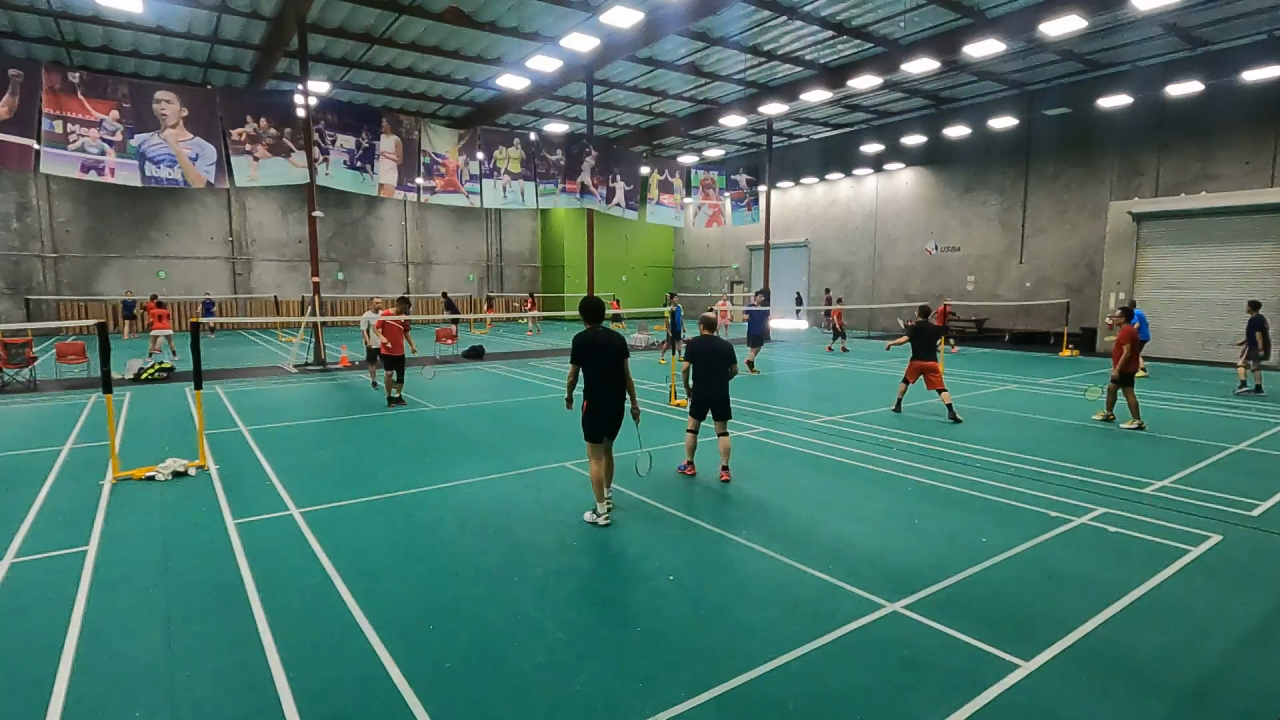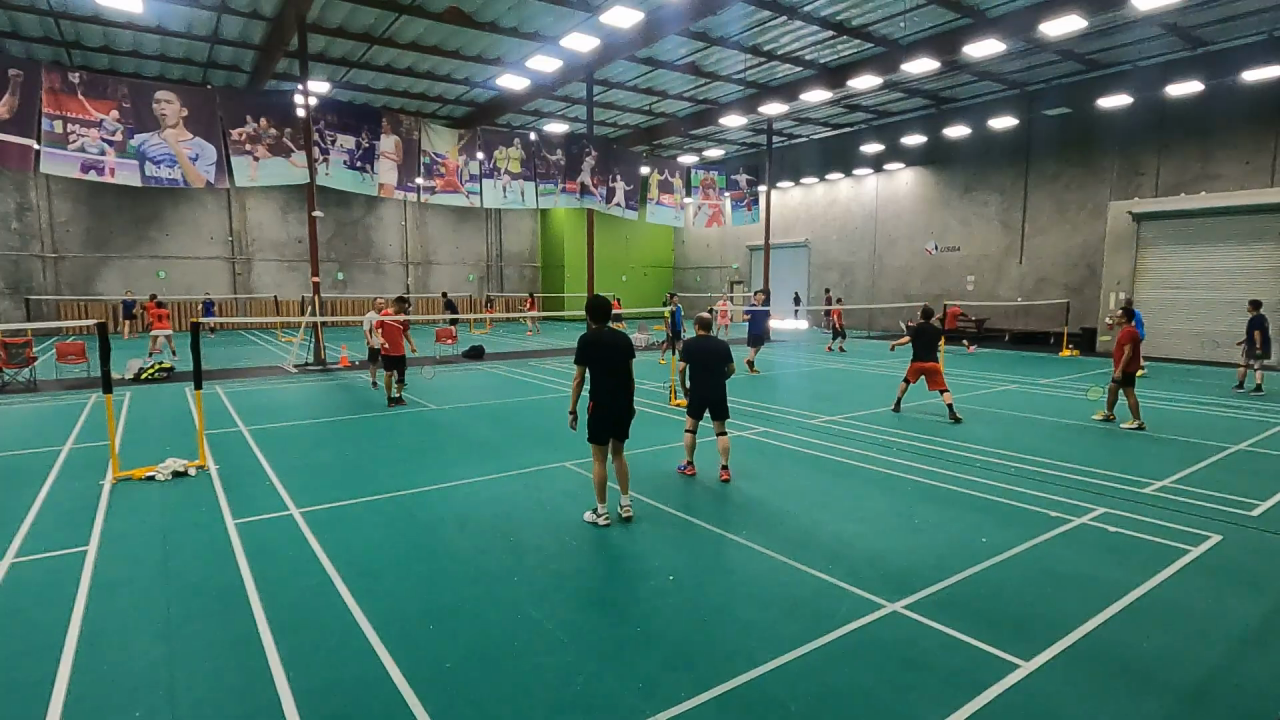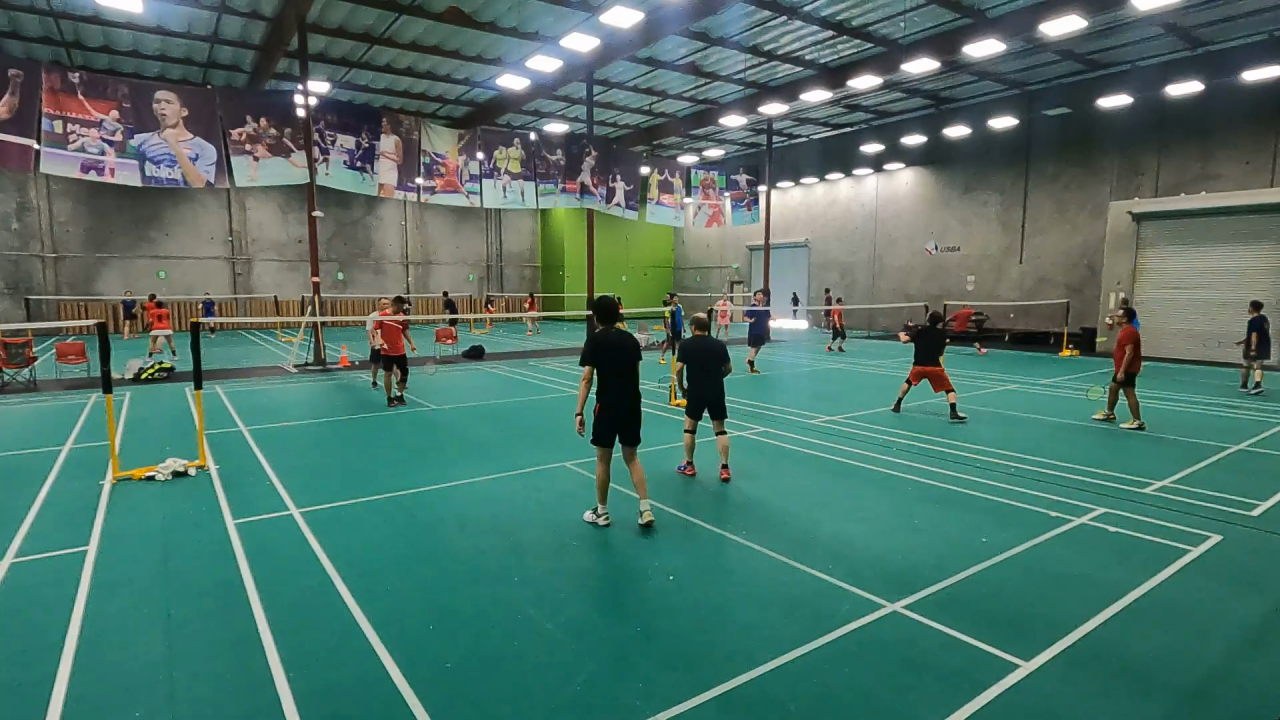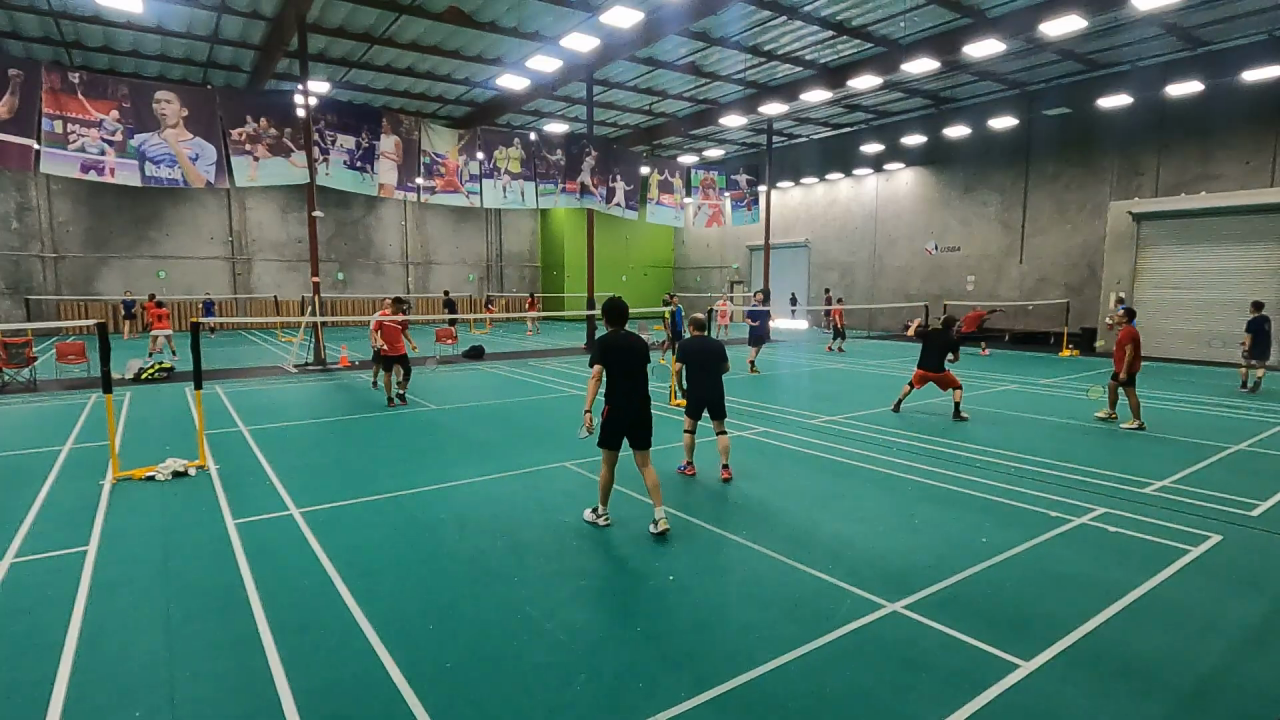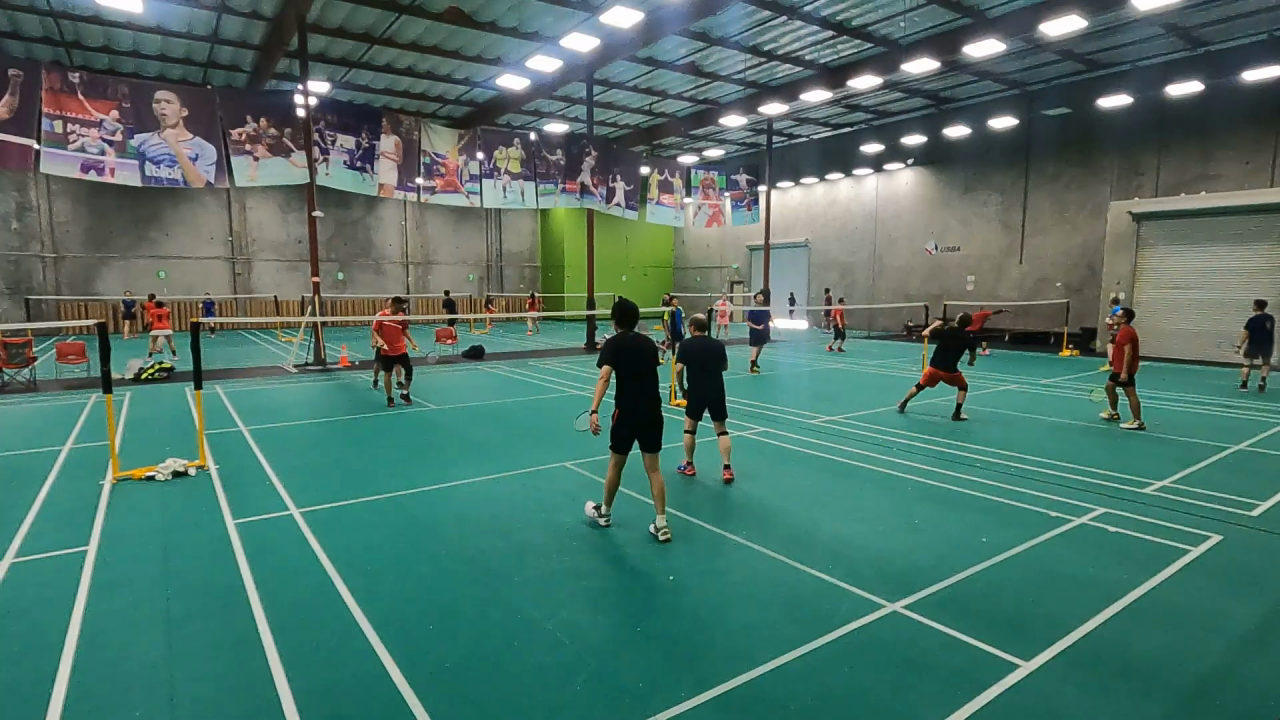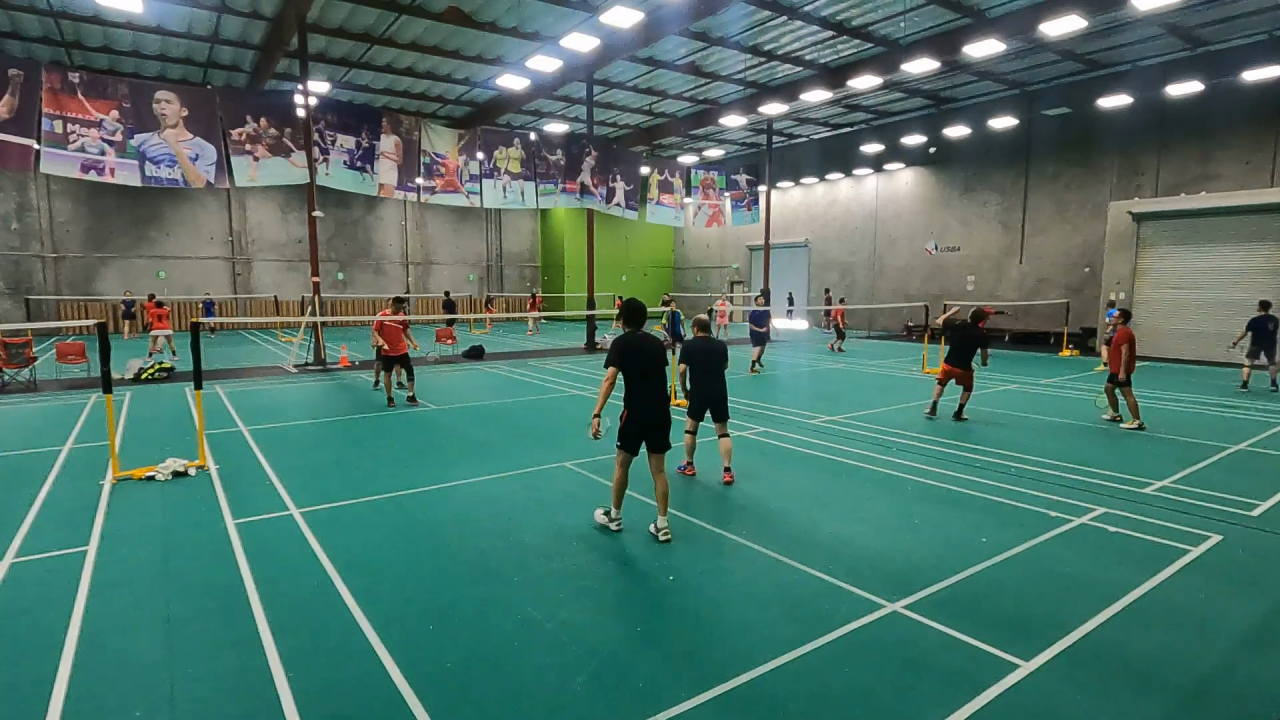
dt=0.1s
person 1, frame 1
left shoulder: (581, 339)
right shoulder: (617, 338)
left elbow: (573, 375)
right elbow: (627, 374)
left wrist: (568, 396)
right wrist: (634, 403)
left hip: (595, 403)
right hip: (616, 403)
left knee: (596, 457)
right knee: (607, 449)
left ankle: (601, 511)
right ankle: (608, 496)
person 1, frame 2
left shoulder: (586, 340)
right shoulder: (623, 338)
left elbow: (579, 378)
right elbow: (630, 375)
left wrist: (572, 410)
right wrist: (631, 403)
left hip: (601, 404)
right hip: (624, 404)
left knee: (599, 459)
right knee: (618, 454)
left ankle: (602, 512)
right ankle: (625, 504)
person 1, frame 3
left shoulder: (594, 340)
right shoulder: (631, 339)
left elbow: (586, 377)
left wrist: (579, 411)
left hip: (608, 407)
right hip: (633, 406)
left knee: (603, 461)
right knee: (632, 459)
left ankle: (601, 512)
right ankle: (645, 509)
person 1, frame 4
left shoulder: (603, 342)
right shoulder: (640, 342)
left elbow: (596, 377)
left wrist: (587, 410)
left hip: (616, 409)
right hip: (642, 409)
left knee: (608, 463)
right knee: (645, 464)
left ankle: (601, 512)
right ankle: (660, 517)
person 1, frame 5
left shoulder: (613, 343)
right shoulder: (649, 343)
left elbow: (604, 377)
left wrist: (594, 411)
left hip: (627, 412)
right hip: (652, 411)
left knee: (615, 465)
right knee: (653, 469)
left ankle: (604, 512)
right ankle: (661, 524)
person 1, frame 6
left shoulder: (621, 343)
right shoulder: (657, 343)
left elbow: (610, 380)
left wrist: (596, 414)
left hip: (636, 412)
right hip: (662, 411)
left knee: (622, 464)
right knee: (659, 469)
left ankle: (614, 516)
right ankle: (662, 525)
